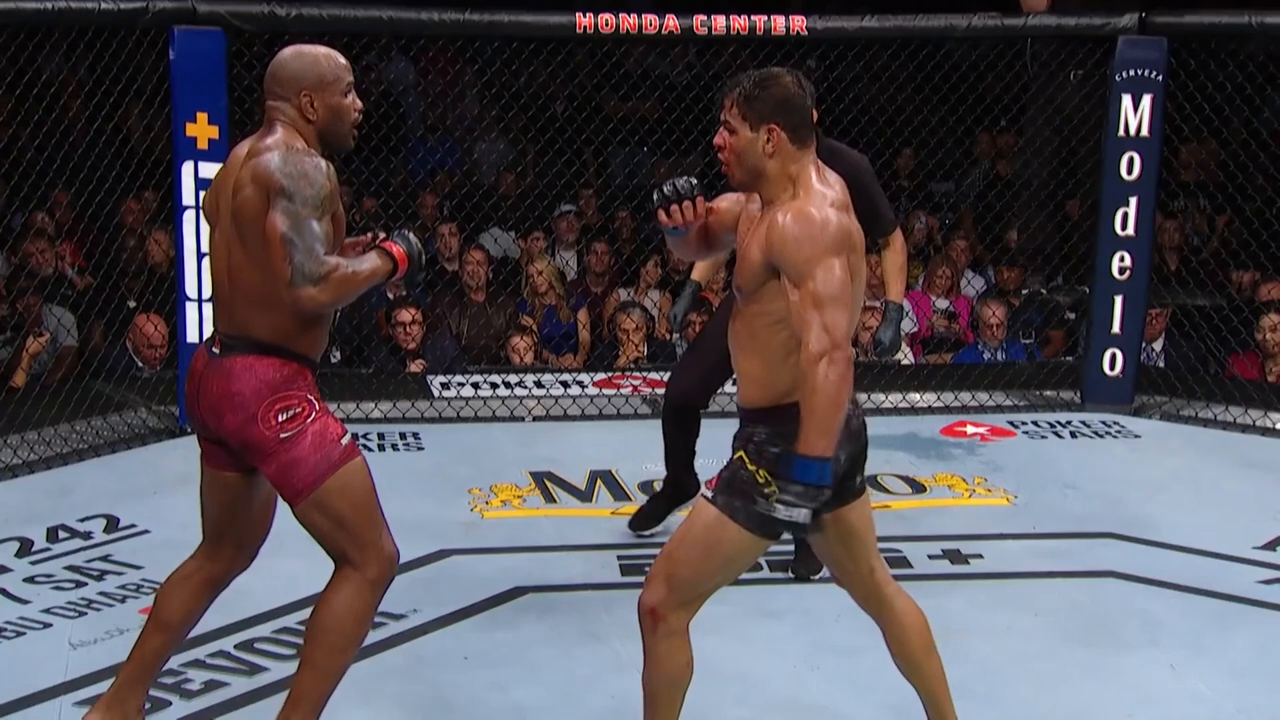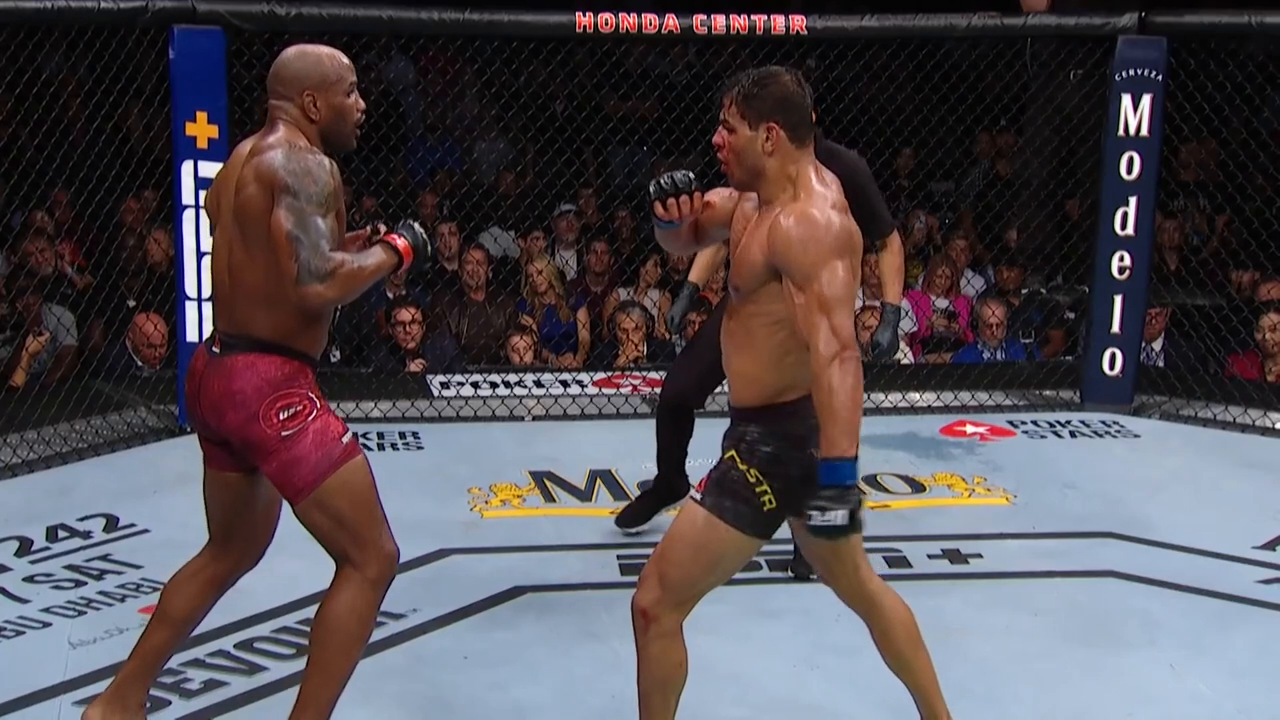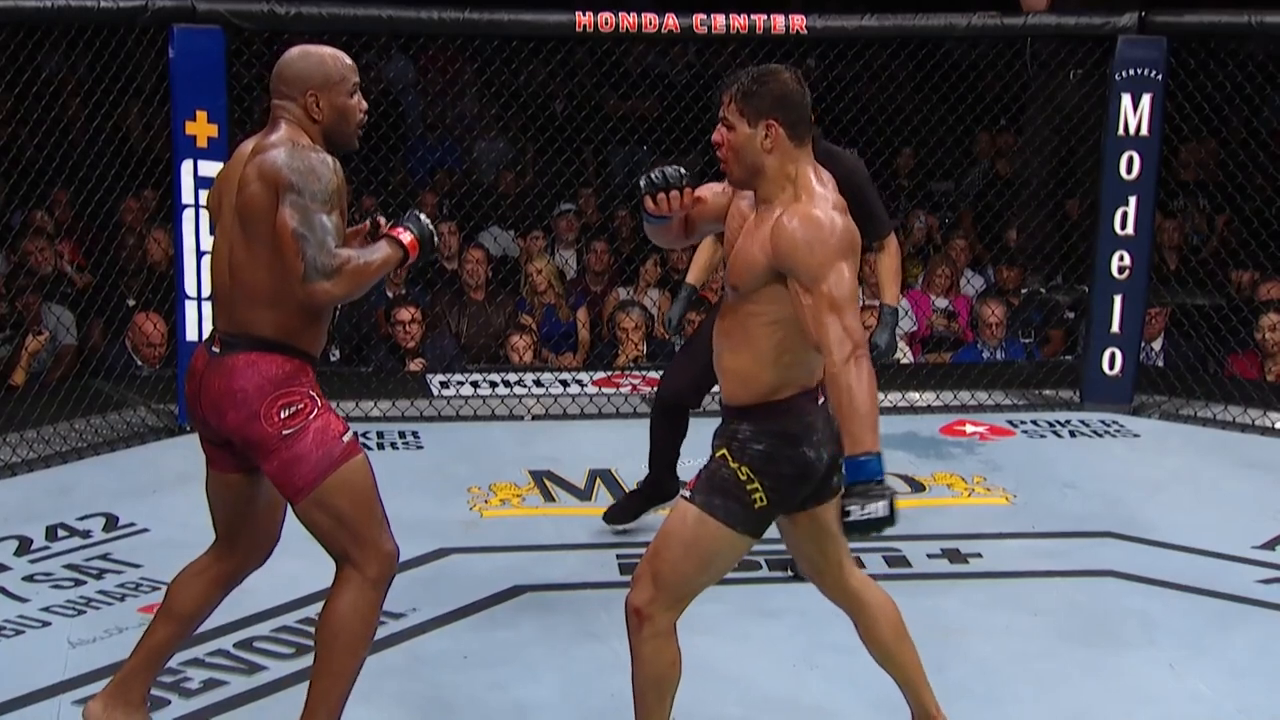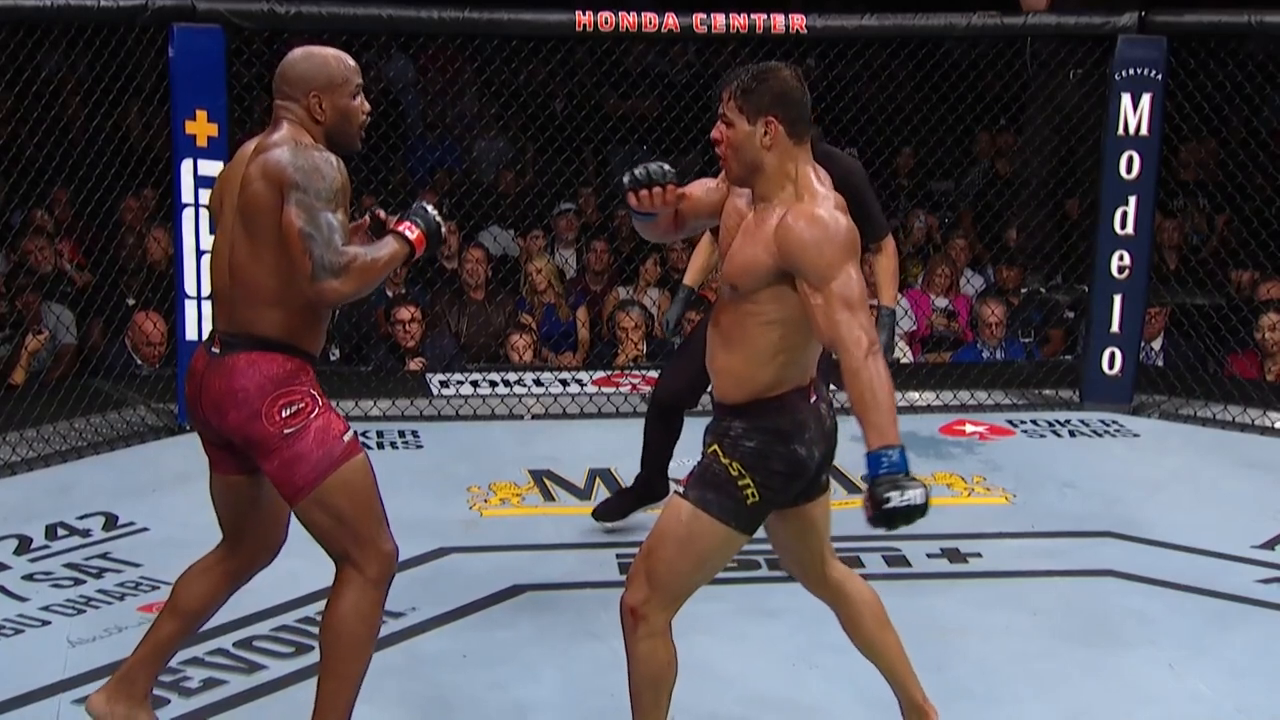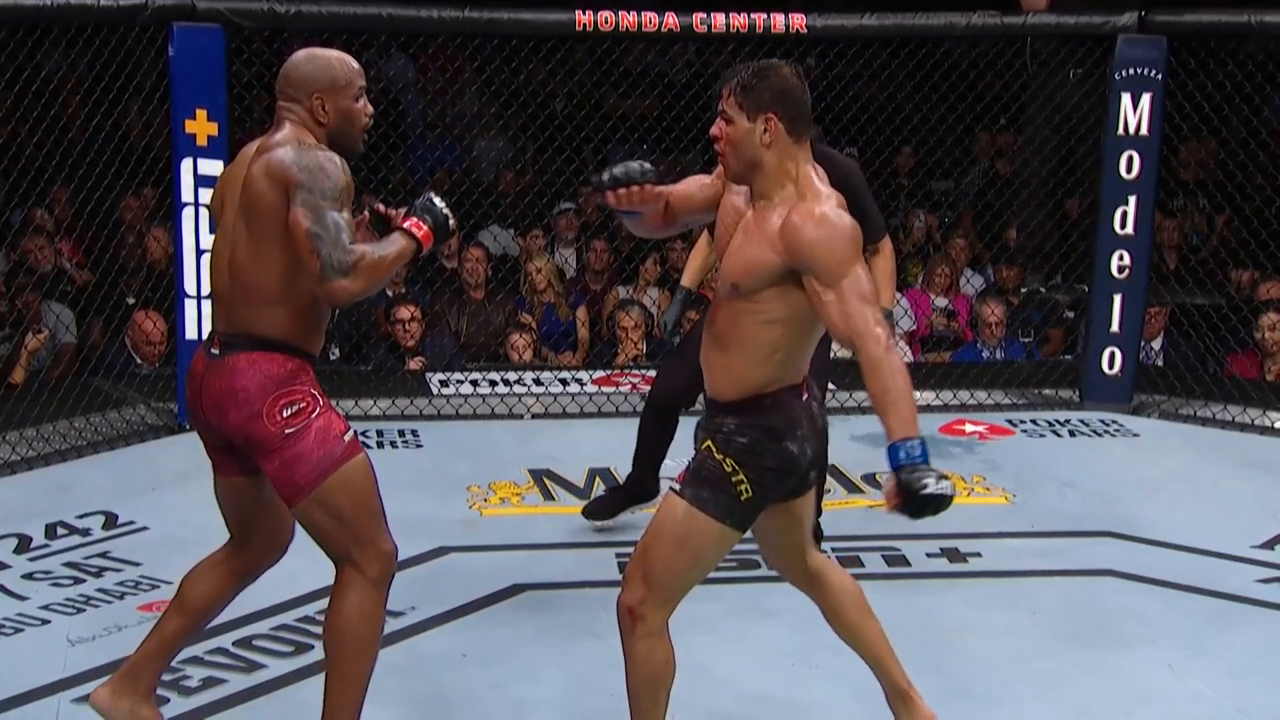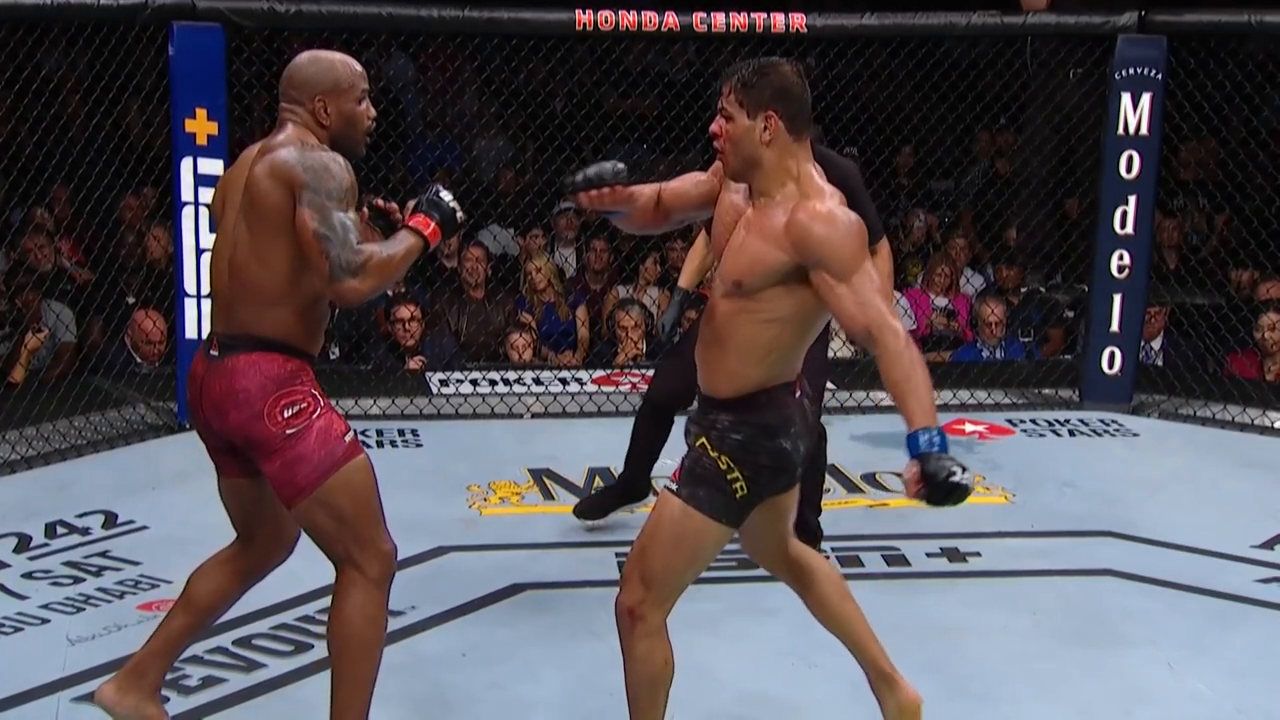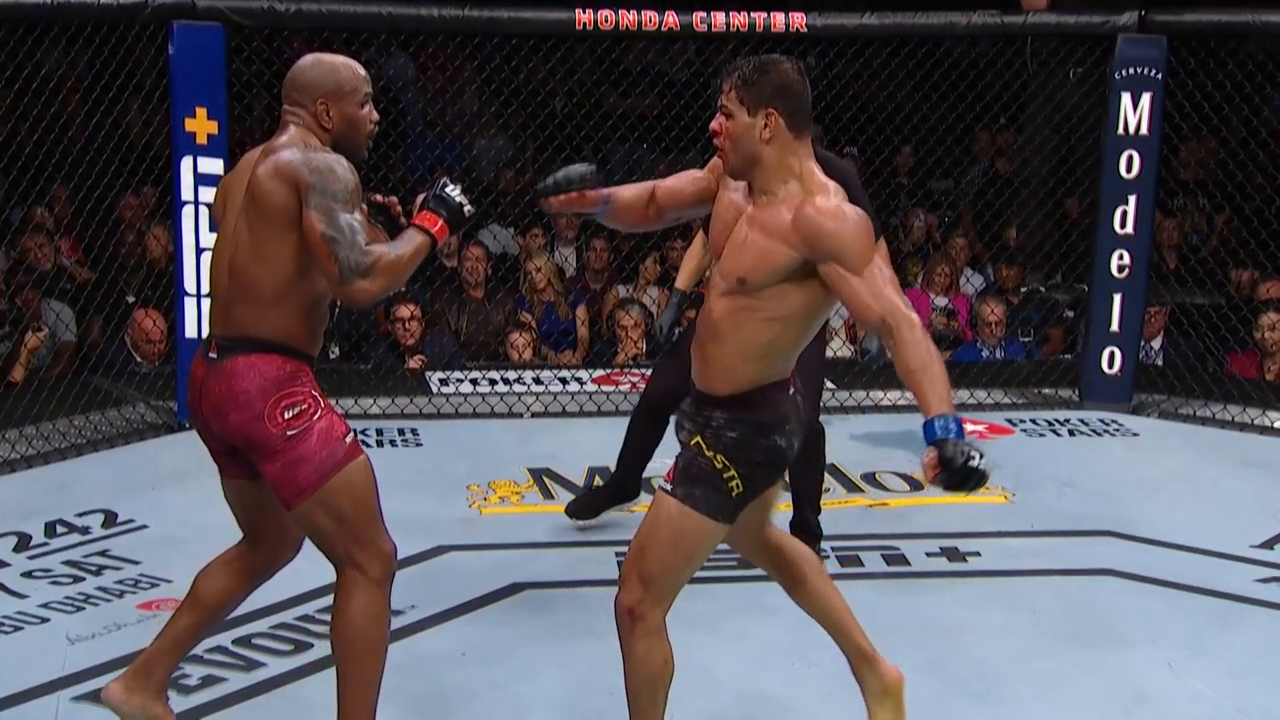
dt=0.7s
person 1, frame 1
left shoulder: (240, 161)
right shoulder: (300, 165)
right elbow: (310, 291)
left wrist: (345, 252)
right wrist: (388, 258)
left hip: (218, 373)
right hip: (269, 387)
left knee: (224, 553)
right knee: (370, 560)
person 1, frame 2
left shoulder: (242, 159)
right shoulder: (303, 163)
right elbow: (315, 288)
left wrist: (349, 246)
right wrist: (395, 250)
left hip: (218, 372)
right hip: (269, 385)
left knee: (231, 551)
right knee: (371, 560)
person 1, frame 3
left shoulder: (244, 159)
right shoulder: (307, 163)
right elbow: (322, 284)
left wrist: (353, 240)
right wrist: (400, 242)
left hip: (217, 372)
right hip: (269, 384)
left knee: (241, 549)
right knee: (370, 559)
person 1, frame 4
left shoulder: (245, 161)
right shoulder: (310, 162)
right elbow: (330, 282)
left wrist: (355, 236)
right wrist: (408, 235)
left hip: (218, 372)
right hip: (269, 384)
left knee: (250, 545)
right knee: (370, 558)
person 1, frame 5
left shoulder: (246, 163)
right shoulder: (314, 163)
right elbow: (339, 281)
left wrist: (359, 233)
right wrist: (414, 231)
left hip: (217, 373)
right hip: (269, 384)
left knee: (258, 543)
right knee: (370, 559)
person 1, frame 6
left shoulder: (246, 166)
right shoulder: (319, 164)
right elbow: (349, 282)
left wrist: (365, 230)
right wrist: (422, 227)
left hip: (216, 374)
right hip: (271, 384)
left knee: (266, 541)
right knee: (370, 560)
person 1, frame 7
left shoulder: (247, 170)
right shoulder: (321, 166)
right elbow: (357, 283)
left wrist: (366, 229)
right wrist: (429, 223)
left hip: (217, 377)
right hip: (269, 387)
left knee: (272, 542)
right knee: (369, 561)
person 2, frame 1
left shoulder: (805, 221)
right shoulder: (770, 195)
left elbow: (829, 353)
right elbow: (699, 242)
left wrist: (807, 474)
right wrist: (679, 221)
left hip: (788, 436)
right hip: (824, 431)
left knee: (663, 604)
right knee: (875, 587)
person 2, frame 2
left shoulder: (807, 223)
right shoulder: (761, 192)
left elbow: (836, 354)
right elbow: (687, 238)
left wrist: (839, 474)
right wrist: (672, 216)
left hip: (778, 439)
right hip: (799, 428)
left knee: (655, 604)
right knee: (859, 585)
person 2, frame 3
left shoulder: (808, 224)
right shoulder: (754, 187)
left elbow: (846, 350)
right elbow: (677, 230)
left wrist: (864, 468)
right wrist: (661, 211)
left hip: (769, 439)
right hip: (797, 424)
left knee: (649, 605)
right knee: (840, 578)
person 2, frame 4
left shoulder: (811, 224)
right shoulder: (748, 184)
left elbow: (857, 345)
right elbow: (670, 223)
left wrist: (887, 463)
right wrist: (650, 205)
left hip: (761, 436)
right hip: (791, 422)
left knee: (644, 604)
right knee: (822, 572)
person 2, frame 5
left shoulder: (813, 223)
right shoulder: (740, 181)
left elbow: (871, 339)
right elbow: (662, 216)
left wrist: (908, 454)
right wrist: (634, 201)
left hip: (753, 433)
right hip: (778, 418)
left knee: (641, 603)
right knee: (802, 563)
person 2, frame 6
left shoulder: (818, 221)
right shoulder: (735, 177)
left elbow: (885, 333)
right elbow: (656, 208)
left wrist: (926, 443)
right wrist: (618, 200)
left hip: (746, 429)
right hip: (761, 417)
left knee: (639, 603)
right knee: (779, 552)
person 2, frame 7
left shoulder: (822, 218)
right shoulder: (732, 175)
left elbow: (897, 321)
right elbow: (652, 204)
left wrist: (942, 429)
right wrist: (598, 201)
left hip: (740, 427)
right hip: (732, 410)
left knee: (638, 603)
right knee: (756, 539)
person 3, frame 1
left shoulder: (846, 167)
left elbow: (891, 239)
left wrist: (892, 314)
right wrist: (691, 289)
right knee: (682, 392)
right ankle: (679, 483)
person 3, frame 2
left shoulder: (844, 169)
left elbow: (888, 242)
left wrist: (890, 316)
right wrist: (689, 291)
right knee: (677, 392)
right ankle: (669, 483)
person 3, frame 3
left shoulder: (841, 169)
left elbow: (885, 242)
right elbow: (717, 234)
left wrist: (888, 318)
right wrist: (686, 293)
right knee: (673, 391)
right ankle: (660, 482)
person 3, frame 4
left shoulder: (839, 171)
left elbow: (881, 244)
right elbow: (715, 234)
left wrist: (885, 317)
right wrist: (684, 294)
right knee: (670, 391)
right ankle: (650, 484)
person 3, frame 5
left shoulder: (838, 172)
left elbow: (879, 246)
right elbow: (712, 234)
left wrist: (882, 316)
right wrist: (682, 296)
right knee: (665, 392)
left ankle: (806, 523)
right ankle: (640, 484)
person 3, frame 6
left shoulder: (836, 173)
left elbow: (876, 247)
right elbow: (711, 235)
right wrist: (680, 297)
right knee: (663, 392)
left ankle: (806, 528)
right ankle: (631, 485)
person 3, frame 7
left shoulder: (833, 174)
left elbow: (872, 246)
right elbow: (708, 235)
right wrist: (677, 298)
left knee: (802, 419)
right knee: (659, 391)
left ankle: (806, 528)
right ankle: (623, 484)
